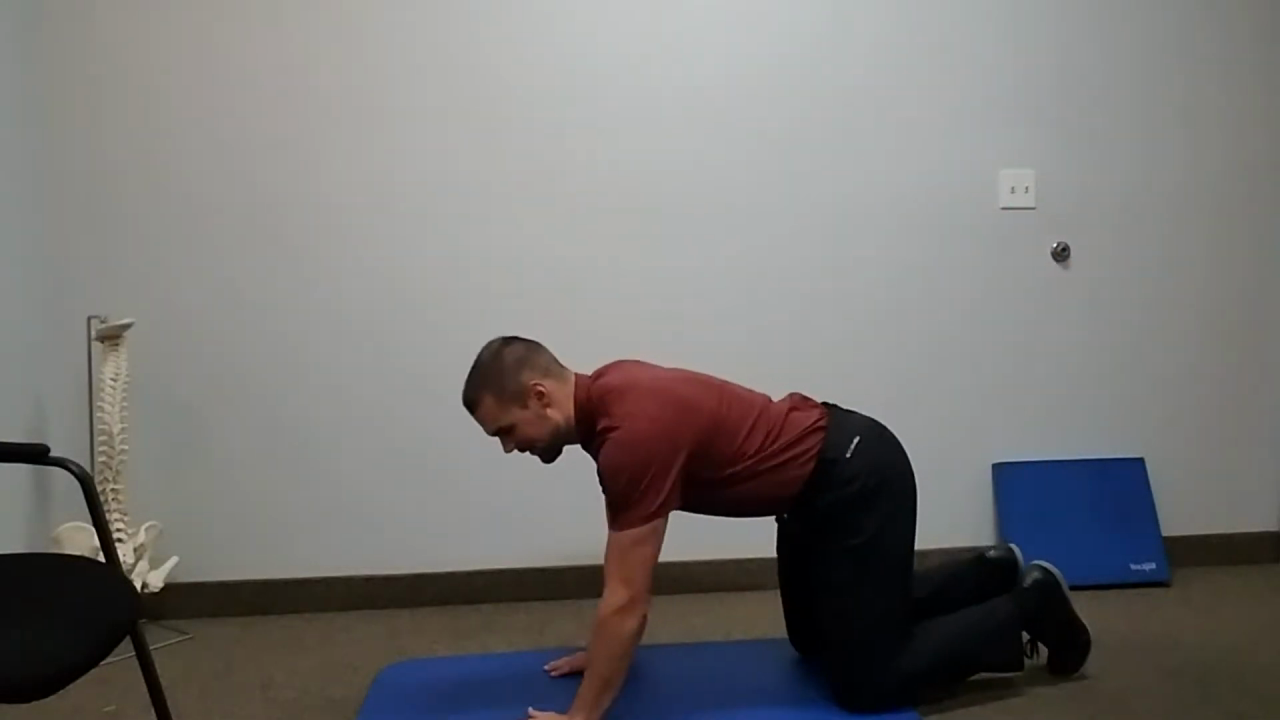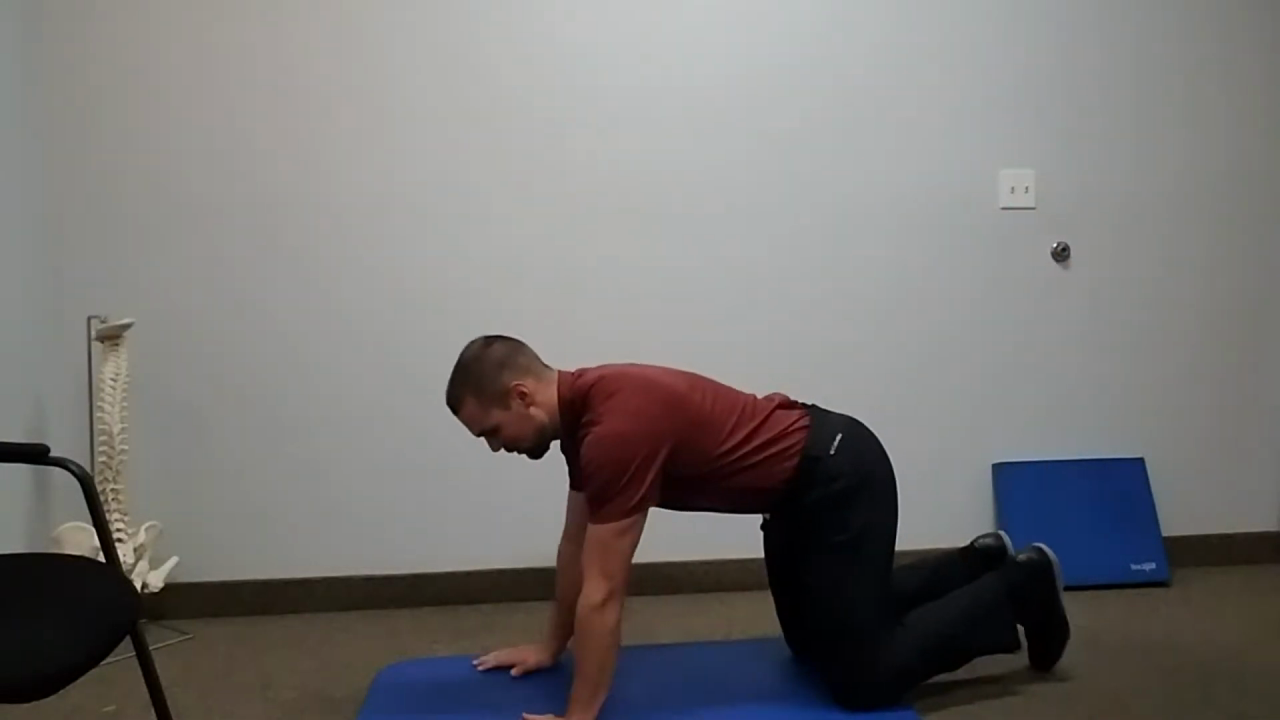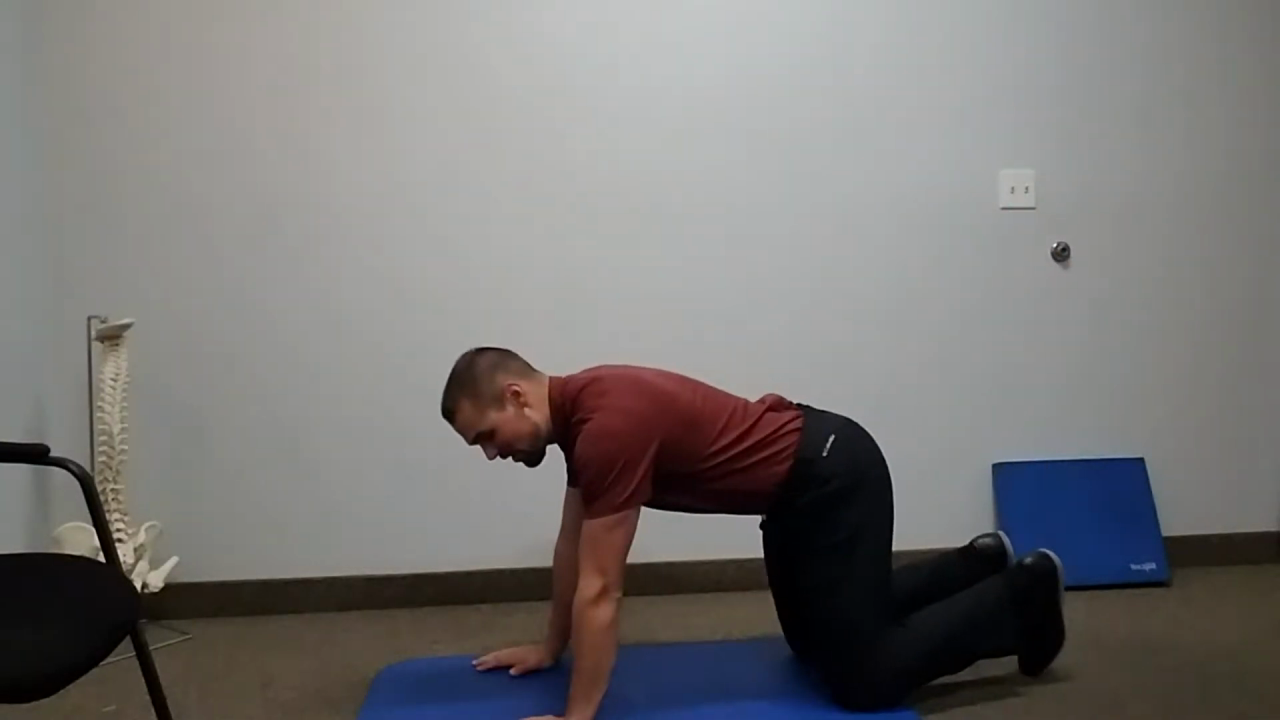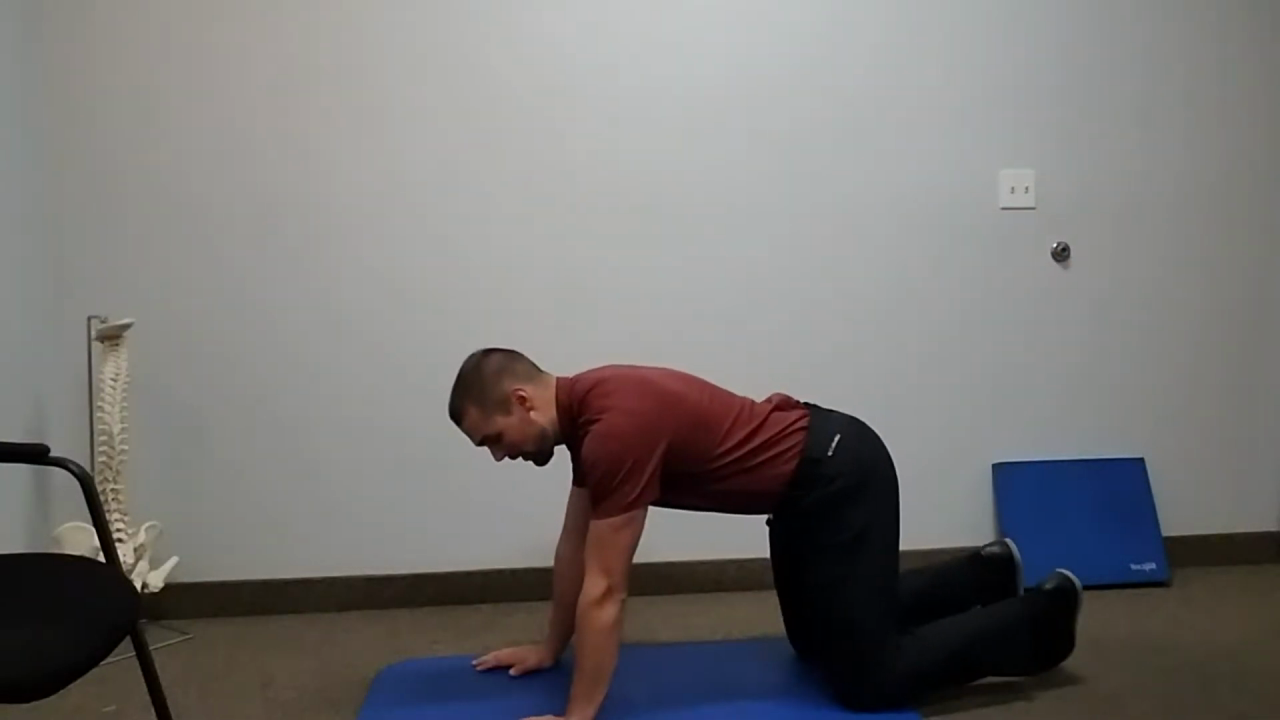
dt=0.5s
person 1, frame 1
left shoulder: (634, 432)
right shoulder: (605, 395)
left elbow: (626, 599)
right elbow: (626, 545)
right wrist: (611, 651)
left hip: (858, 479)
right hip: (818, 476)
right knee: (814, 641)
left ankle: (1028, 607)
right ankle: (988, 577)
person 1, frame 2
left shoulder: (616, 430)
right shoulder: (584, 405)
left elbow: (602, 593)
right elbow: (575, 546)
right wrist: (550, 646)
left hip: (839, 477)
right hip: (801, 480)
right knee: (812, 642)
left ankle: (1016, 587)
right ankle: (975, 567)
person 1, frame 3
left shoulder: (607, 428)
right shoulder: (581, 408)
left elbow: (598, 590)
right elbow: (571, 547)
right wrist: (549, 647)
left hip: (834, 477)
right hip: (799, 478)
right knee: (815, 641)
left ankle: (1020, 594)
right ankle: (977, 567)
person 1, frame 4
left shoulder: (615, 430)
right shoulder: (588, 409)
left elbow: (603, 592)
right elbow: (574, 548)
right wrist: (549, 647)
left hip: (840, 475)
right hip: (808, 476)
right knee: (816, 640)
left ankle: (1039, 615)
right ankle: (978, 577)
